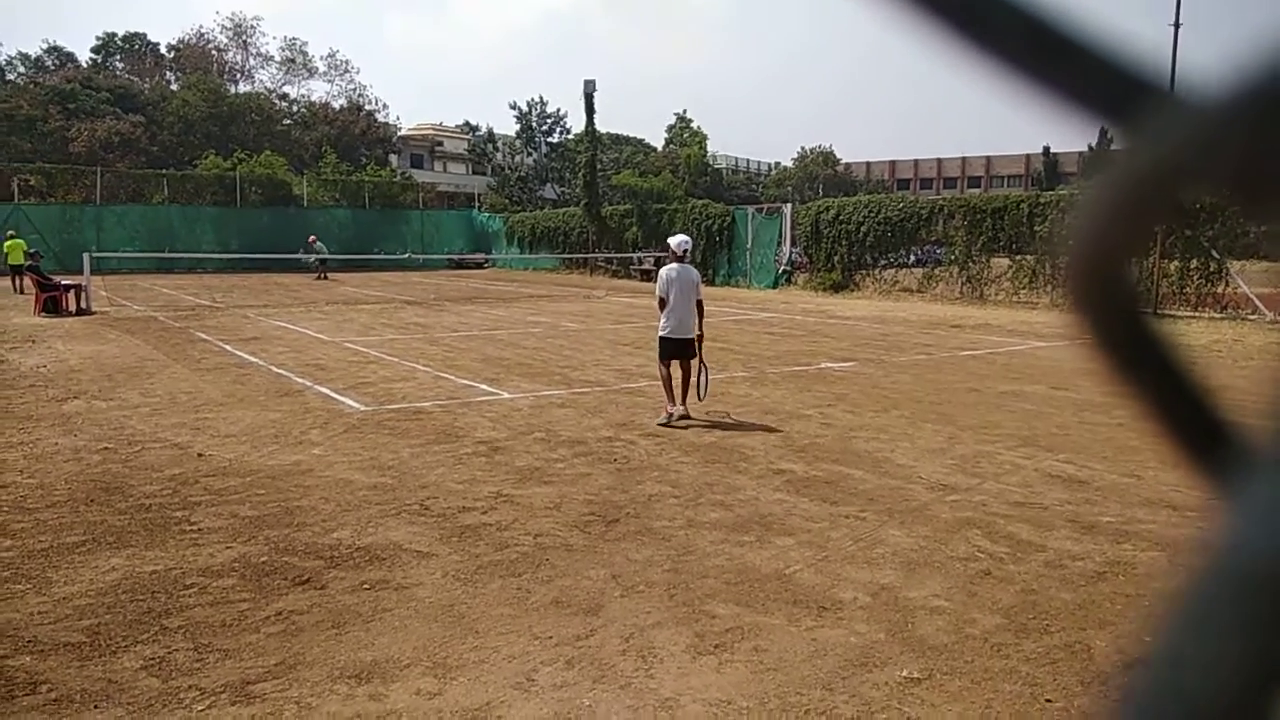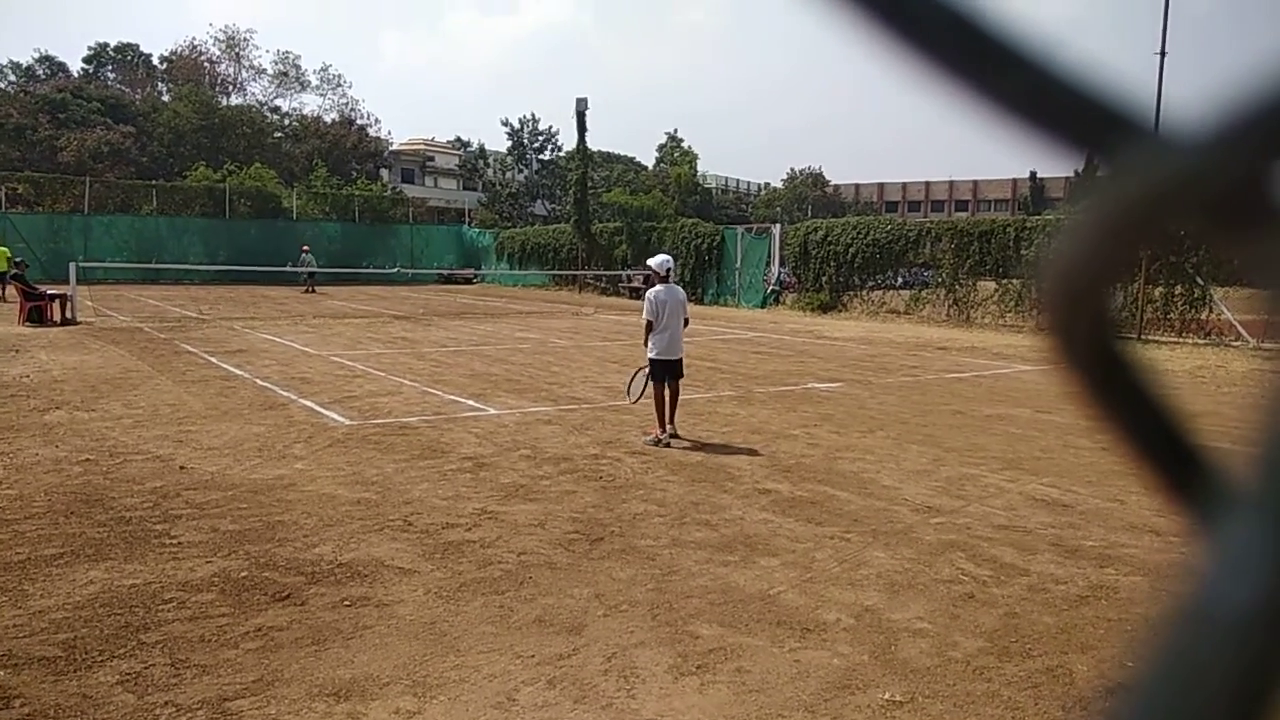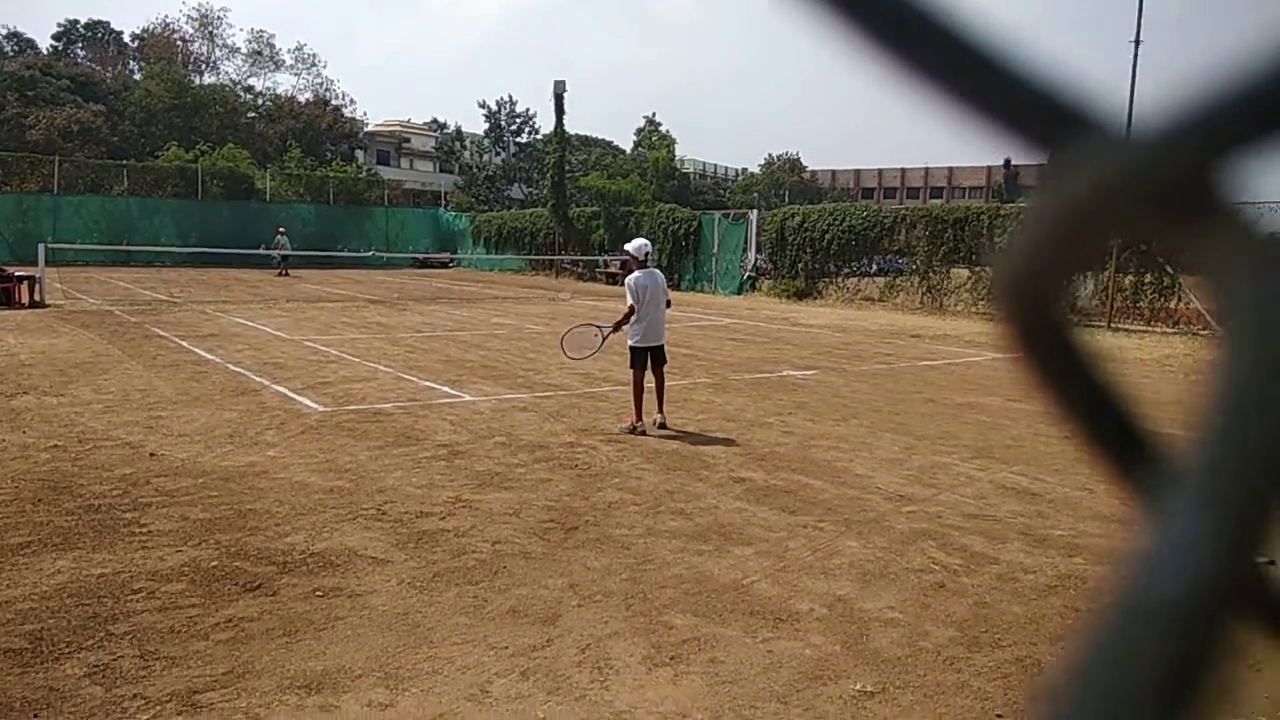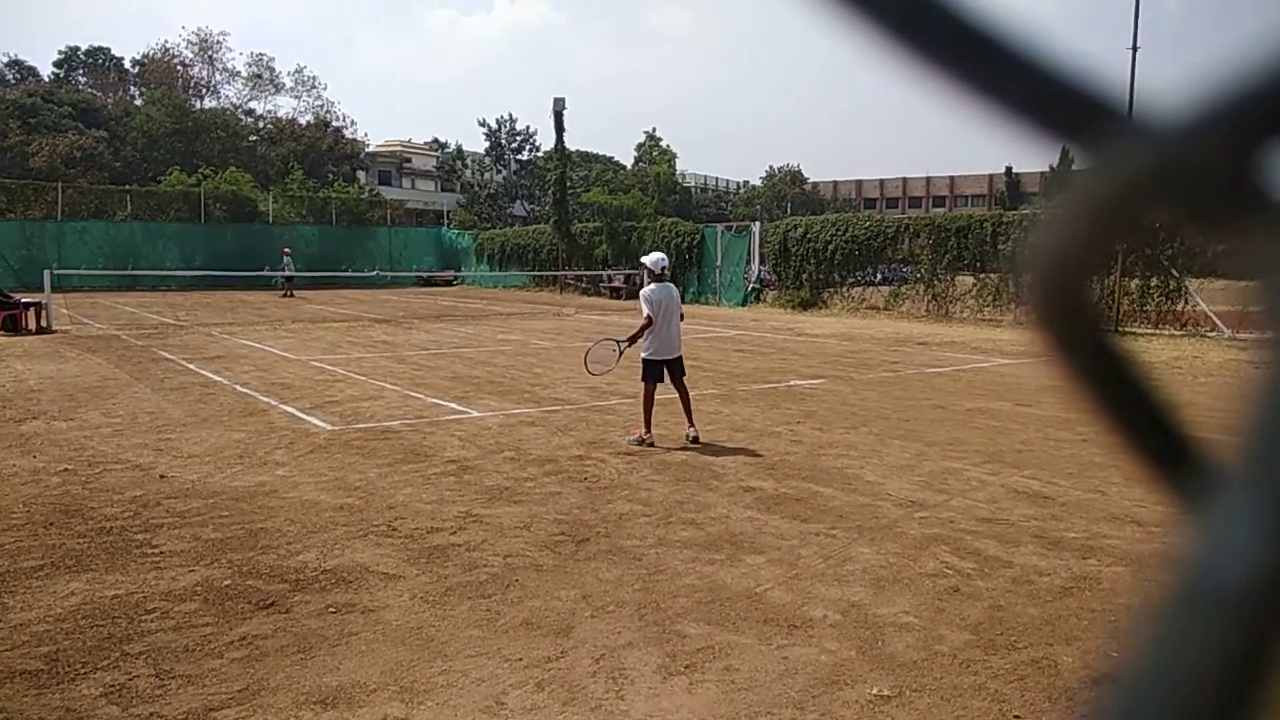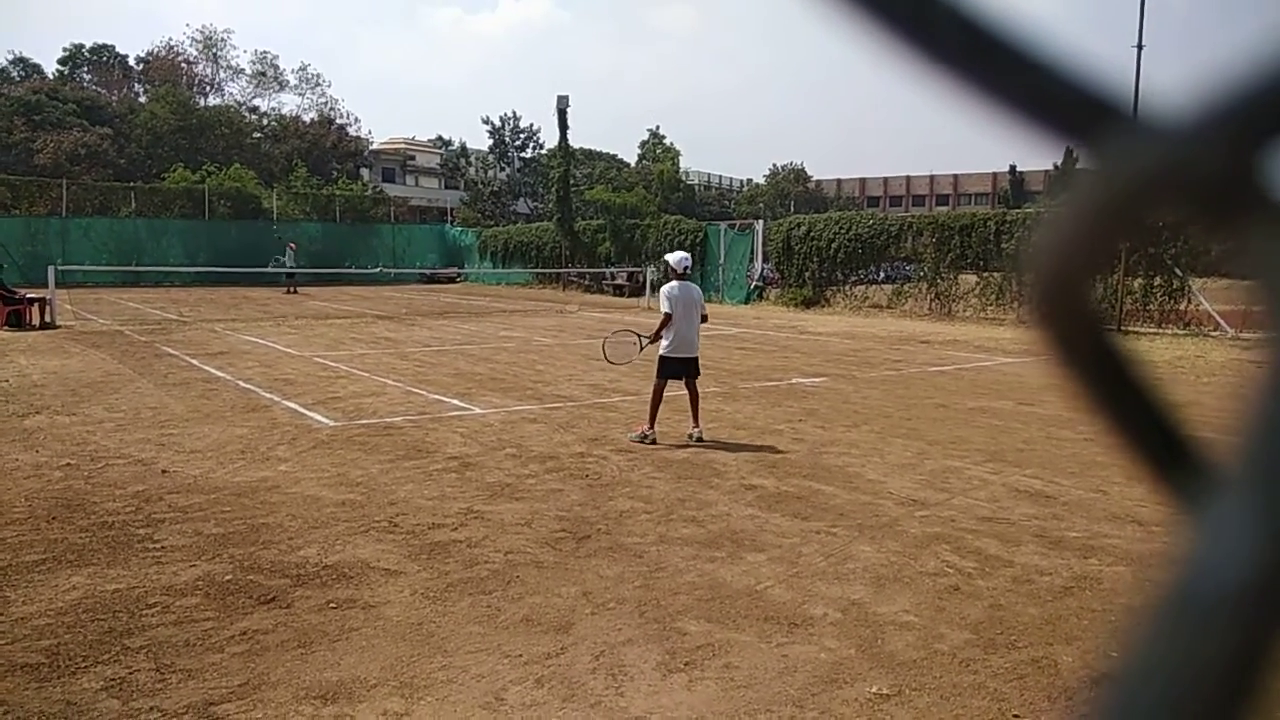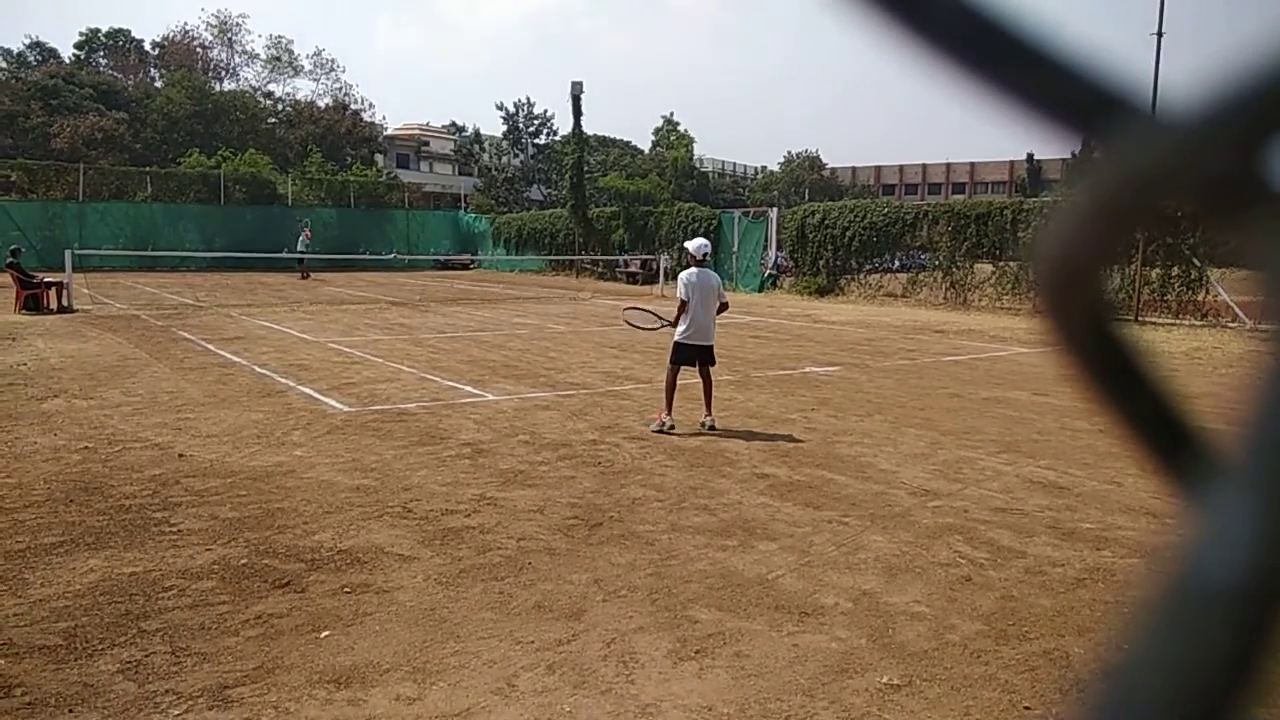
dt=0.3s
person 1, frame 1
left shoulder: (665, 271)
right shoulder: (694, 273)
left elbow: (661, 301)
right elbow: (699, 303)
left wrist: (665, 317)
right wrist: (700, 328)
left hip: (669, 327)
right hip: (688, 328)
left knee: (664, 365)
right knee: (686, 365)
left ankle: (672, 407)
right ankle: (682, 406)
person 1, frame 2
left shoulder: (652, 294)
right shoulder: (680, 292)
left elbow: (649, 323)
right elbow: (685, 321)
left wrist: (647, 340)
left hip: (658, 348)
right hip: (676, 348)
left knee: (658, 388)
right knee: (673, 385)
left ankle: (662, 432)
right ankle: (671, 425)
person 1, frame 3
left shoulder: (631, 280)
right shoulder: (659, 275)
left elbow: (631, 309)
right elbow: (667, 303)
left wrist: (619, 323)
left hip: (639, 335)
right hip: (658, 334)
left knee: (638, 375)
right knee: (658, 371)
left ankle: (637, 421)
right ankle: (660, 414)
person 1, frame 4
left shoulder: (646, 292)
right shoulder: (673, 289)
left elbow: (649, 320)
right elbow: (680, 317)
left wrist: (635, 336)
left hip: (653, 348)
right hip: (673, 347)
left knee: (649, 388)
right knee: (679, 384)
left ankle: (646, 433)
right ankle: (691, 428)
person 1, frame 5
left shoulder: (667, 289)
right shoulder: (696, 290)
left elbow: (667, 317)
right elbow: (704, 317)
left wrist: (656, 334)
left hip: (671, 346)
right hip: (691, 347)
left knee: (659, 385)
right knee: (691, 384)
left ankle: (649, 429)
right ankle: (696, 428)
person 1, frame 6
left shoulder: (685, 276)
right shoulder: (715, 277)
left elbow: (682, 304)
right elbow: (724, 305)
left wrist: (676, 319)
left hip: (686, 333)
right hip: (706, 334)
left knee: (672, 371)
right knee: (705, 372)
left ankle: (667, 416)
right ankle: (708, 416)
